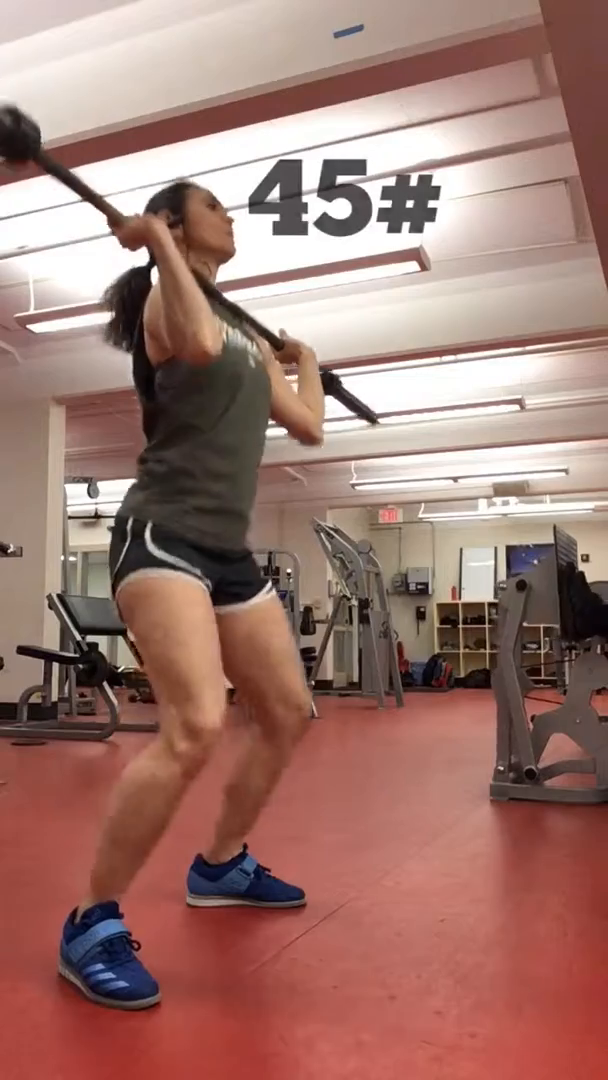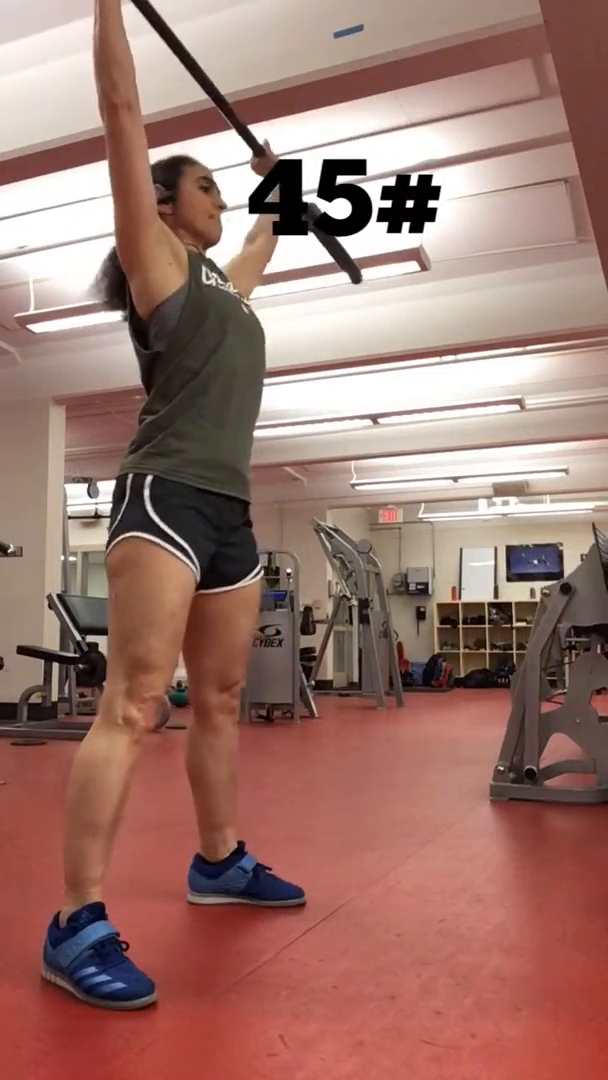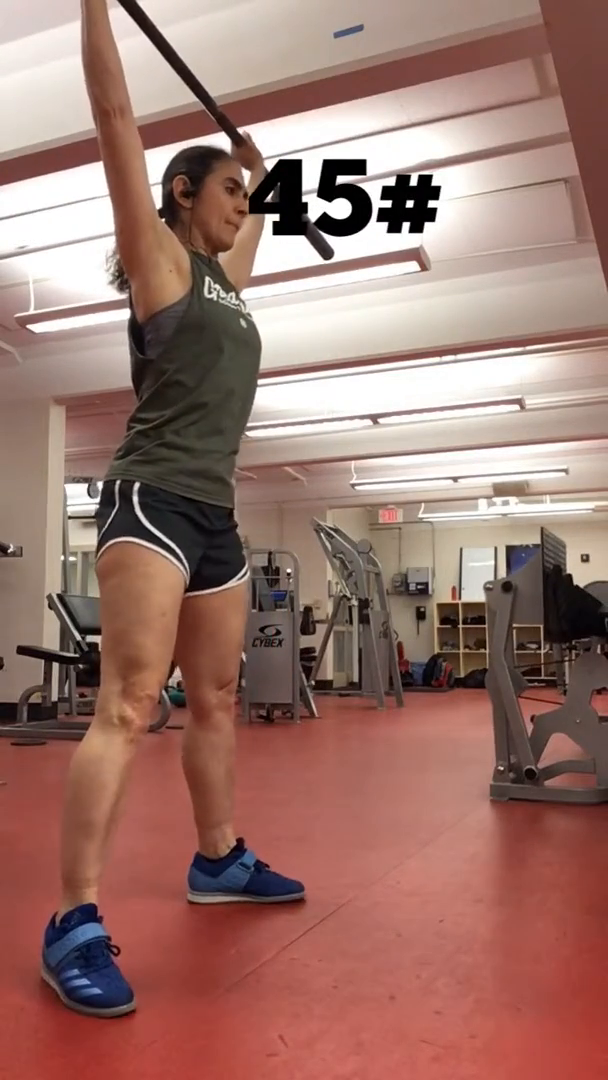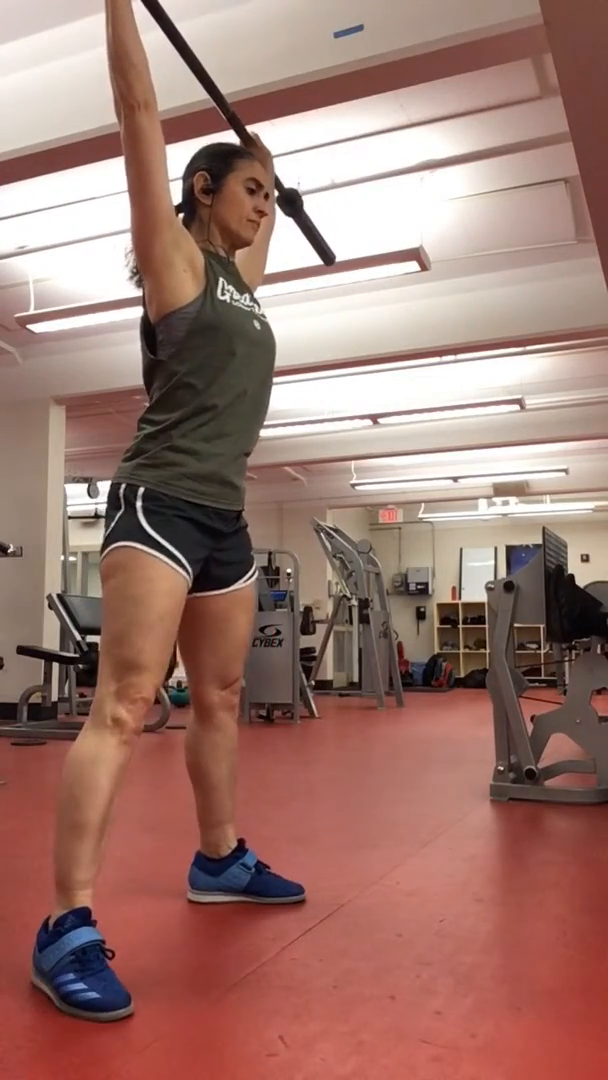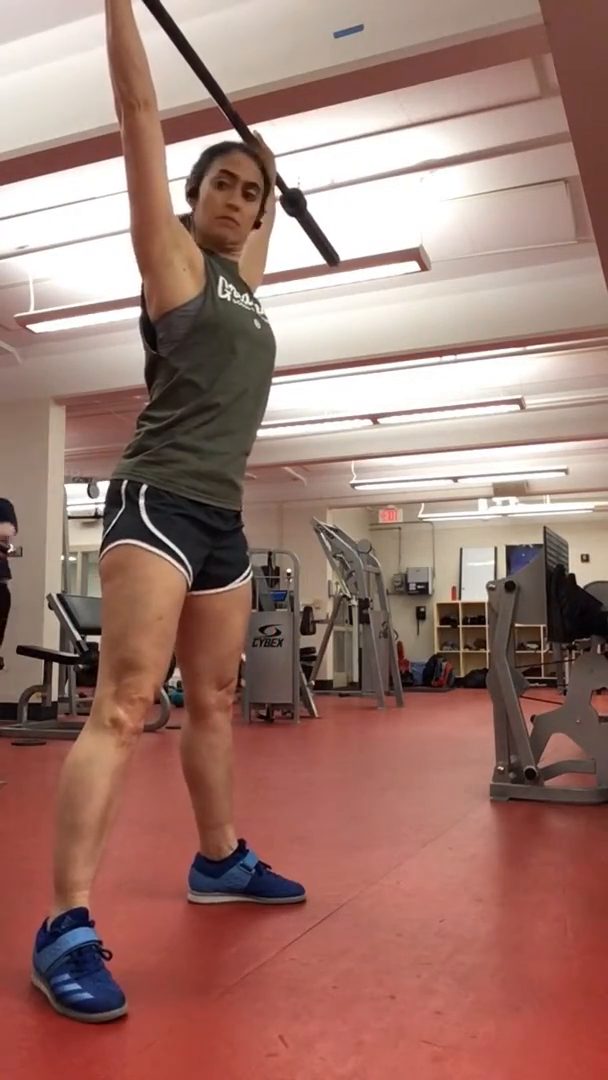
dt=1s
person 1, frame 1
left shoulder: (245, 338)
right shoulder: (167, 304)
left elbow: (307, 426)
right elbow: (198, 351)
left wrist: (303, 364)
right wrist: (163, 249)
left hip: (226, 553)
right hip: (162, 542)
left knee: (288, 713)
right knee: (195, 728)
left ankle: (220, 866)
right ankle: (92, 922)
person 1, frame 2
left shoulder: (222, 283)
right shoulder: (156, 256)
left elbow: (264, 244)
right elbow: (121, 113)
left wrist: (274, 187)
left hip: (228, 511)
right hip: (166, 499)
left knee: (220, 704)
right knee: (133, 707)
left ankle: (220, 862)
right ankle: (77, 927)
person 1, frame 3
left shoulder: (224, 278)
right shoulder: (159, 256)
left elbow: (251, 225)
right elbow: (115, 117)
left wrist: (256, 171)
left hip: (214, 514)
right hip: (153, 503)
left knee: (215, 702)
right knee: (128, 708)
left ankle: (219, 859)
right ankle: (74, 925)
person 1, frame 4
left shoulder: (243, 276)
right shoulder: (174, 255)
left elbow: (262, 208)
right elbow: (140, 114)
left wrist: (262, 165)
left hip: (224, 517)
right hip: (161, 506)
left knee: (220, 701)
right knee: (124, 708)
left ankle: (220, 859)
right ankle: (67, 928)
person 1, frame 5
left shoulder: (243, 279)
right shoulder: (173, 256)
left elbow: (264, 223)
right elbow: (140, 114)
left hip: (221, 517)
right hip: (159, 502)
left knee: (214, 702)
right knee: (123, 707)
left ankle: (220, 859)
right ankle: (66, 928)
